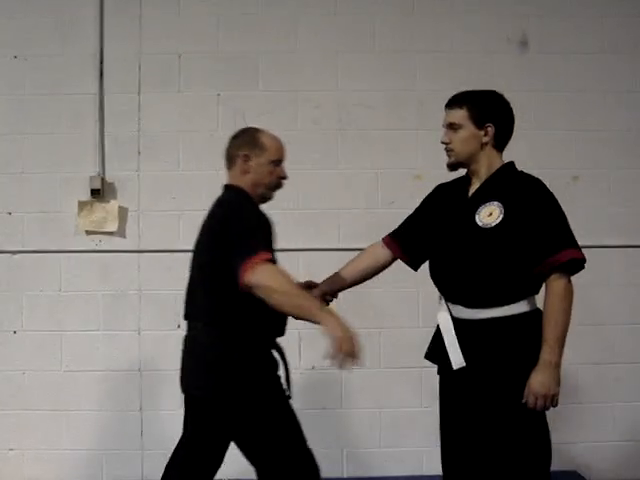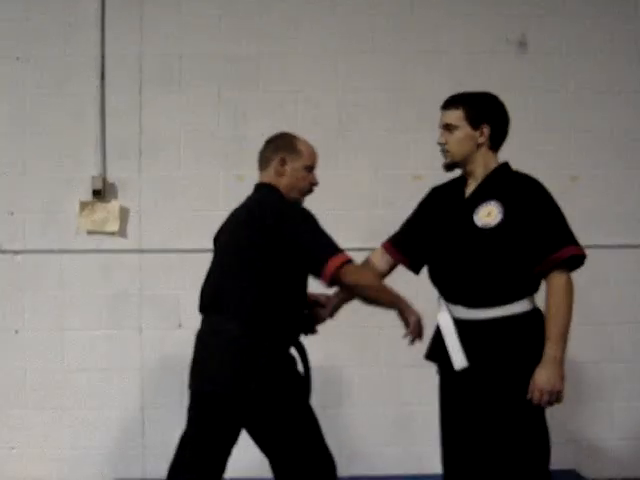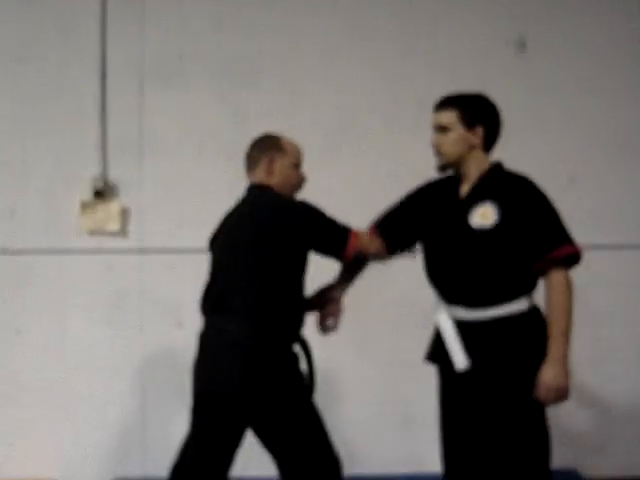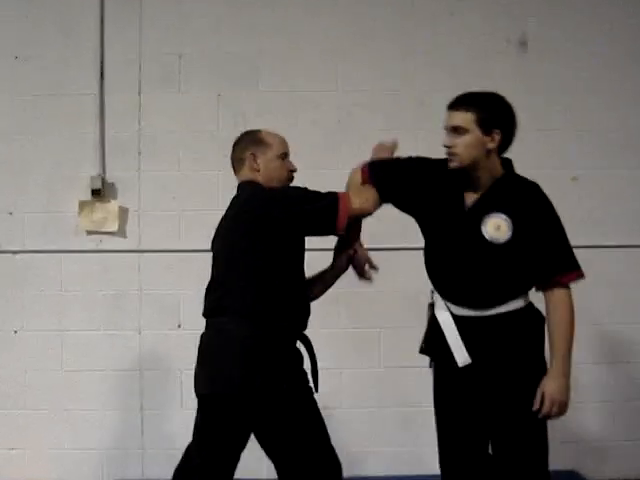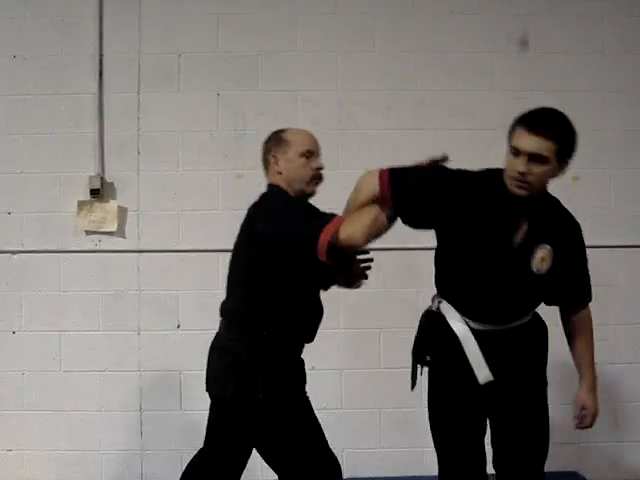
dt=0.3s
person 1, frame 1
left shoulder: (526, 195)
right shoulder: (444, 197)
left elbow: (559, 280)
right elbow: (388, 248)
left wrist: (548, 365)
right wrist: (324, 289)
left hip: (510, 348)
right hip: (458, 349)
person 1, frame 2
left shoulder: (523, 194)
right shoulder: (440, 199)
left elbow: (558, 276)
right elbow: (388, 256)
left wrist: (552, 361)
right wrist: (335, 300)
left hip: (512, 346)
right hip: (459, 348)
person 1, frame 3
left shoulder: (517, 194)
right shoulder: (431, 197)
left elbow: (556, 274)
right elbow: (374, 241)
left wrist: (556, 358)
right wrist: (335, 290)
left hip: (512, 344)
right hip: (458, 346)
person 1, frame 4
left shoulder: (528, 202)
right shoulder: (431, 180)
left elbow: (558, 288)
right elbow: (362, 176)
left wrist: (558, 373)
left hip: (513, 340)
right hip: (453, 338)
person 1, frame 5
left shoulder: (561, 228)
right shoulder: (459, 193)
left elbow: (575, 307)
right elbow: (373, 184)
left wrist: (587, 382)
left hip: (518, 348)
right hip: (455, 344)
person 2, frame 1
left shoulder: (228, 212)
right shoulder: (241, 215)
right elbow: (260, 276)
left wrist: (302, 292)
right wrist: (328, 319)
left hip: (209, 358)
right hip: (236, 363)
person 2, frame 2
left shoulder: (240, 218)
right shoulder: (286, 215)
right elbow: (348, 274)
left wrist: (304, 302)
right wrist: (402, 306)
left hip: (213, 352)
right hip: (255, 359)
person 2, frame 3
left shoulder: (232, 222)
right shoulder: (285, 213)
right elbow: (363, 246)
left wrist: (310, 303)
left hip: (216, 353)
right hip: (260, 359)
person 2, frame 4
left shoulder: (242, 216)
right shoulder: (270, 203)
left elbow: (287, 292)
right elbow: (358, 203)
left wrist: (339, 264)
left hip: (222, 353)
right hip: (261, 357)
person 2, frame 5
left shoulder: (286, 220)
right shoulder: (276, 212)
left elbow: (345, 276)
right elbow: (351, 233)
left wrist: (345, 262)
left hip: (236, 359)
right hip: (260, 366)
